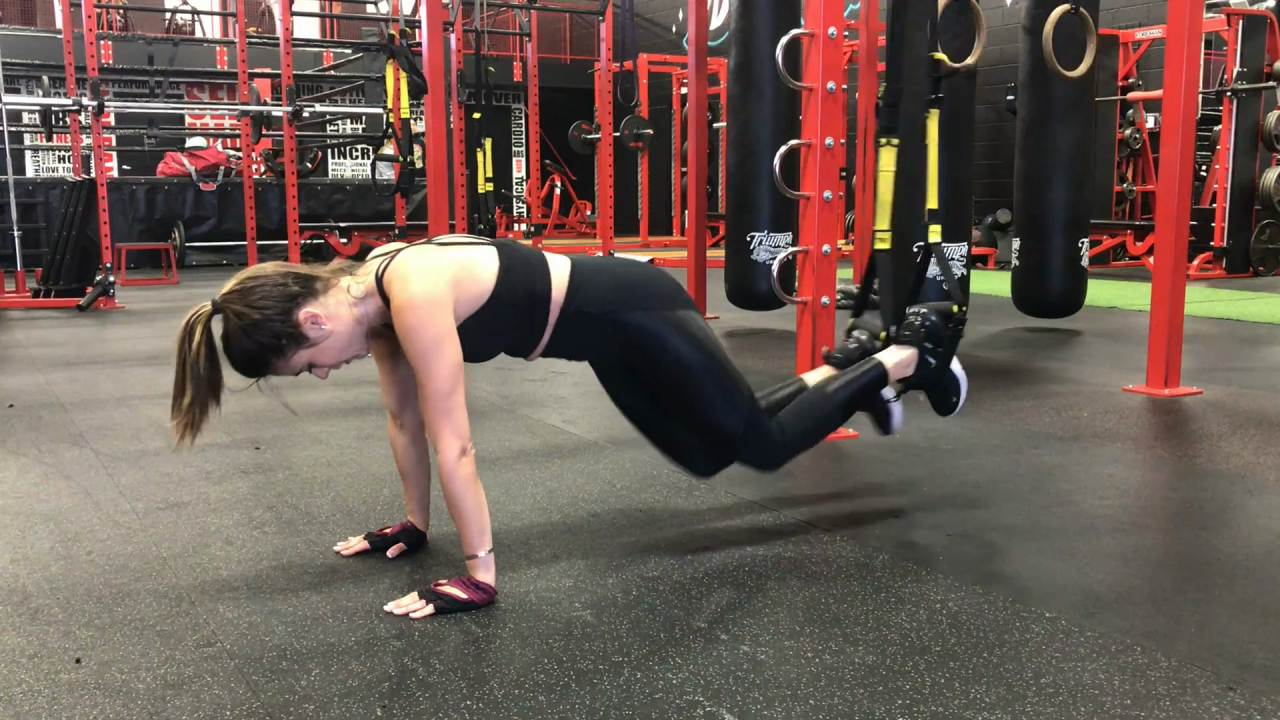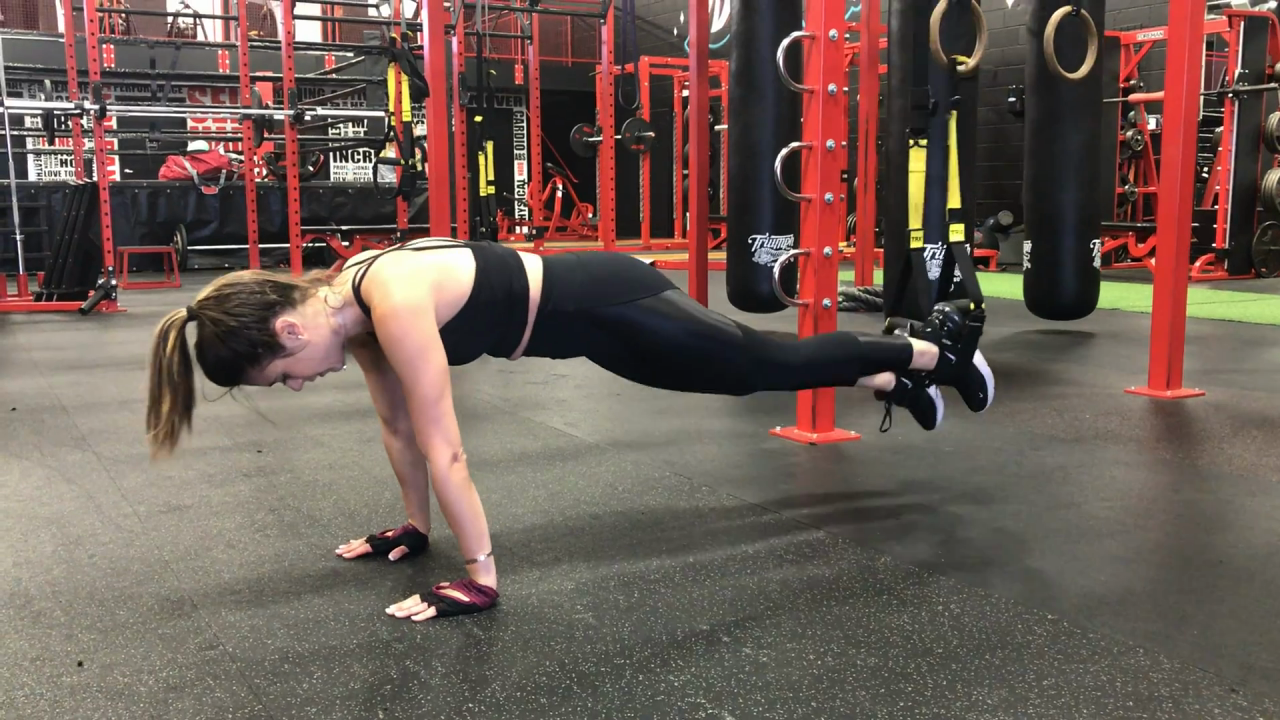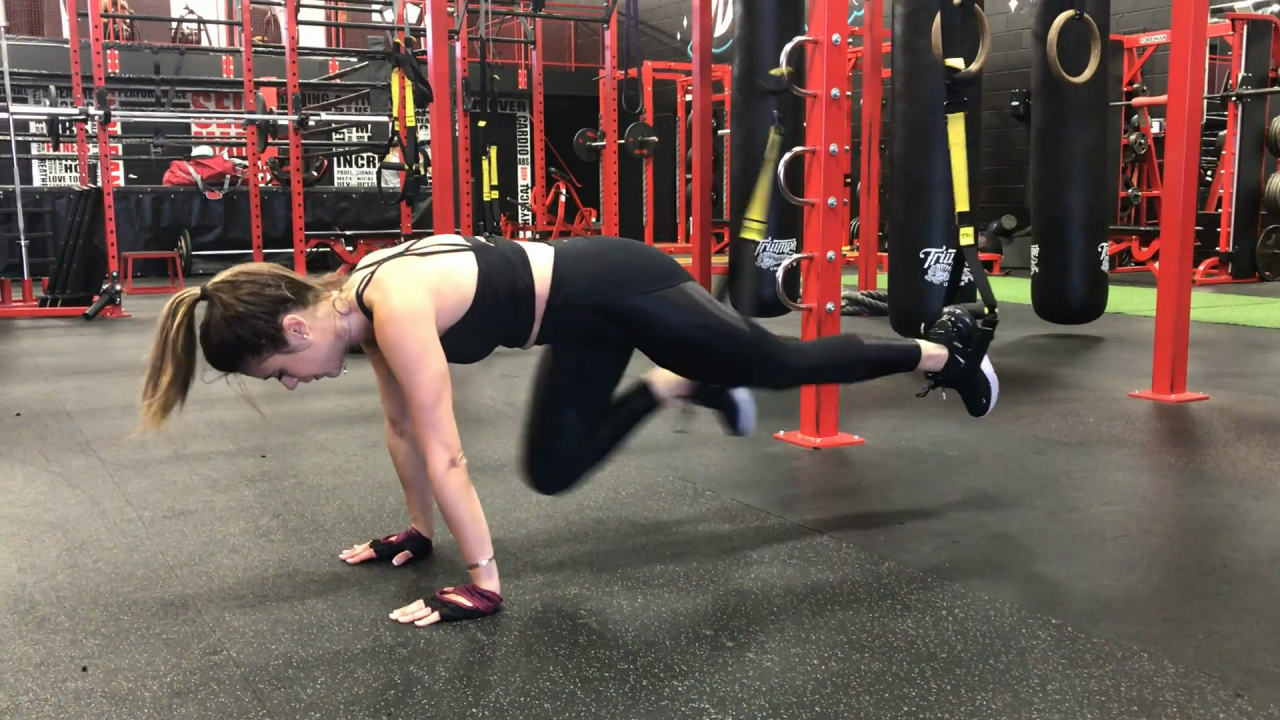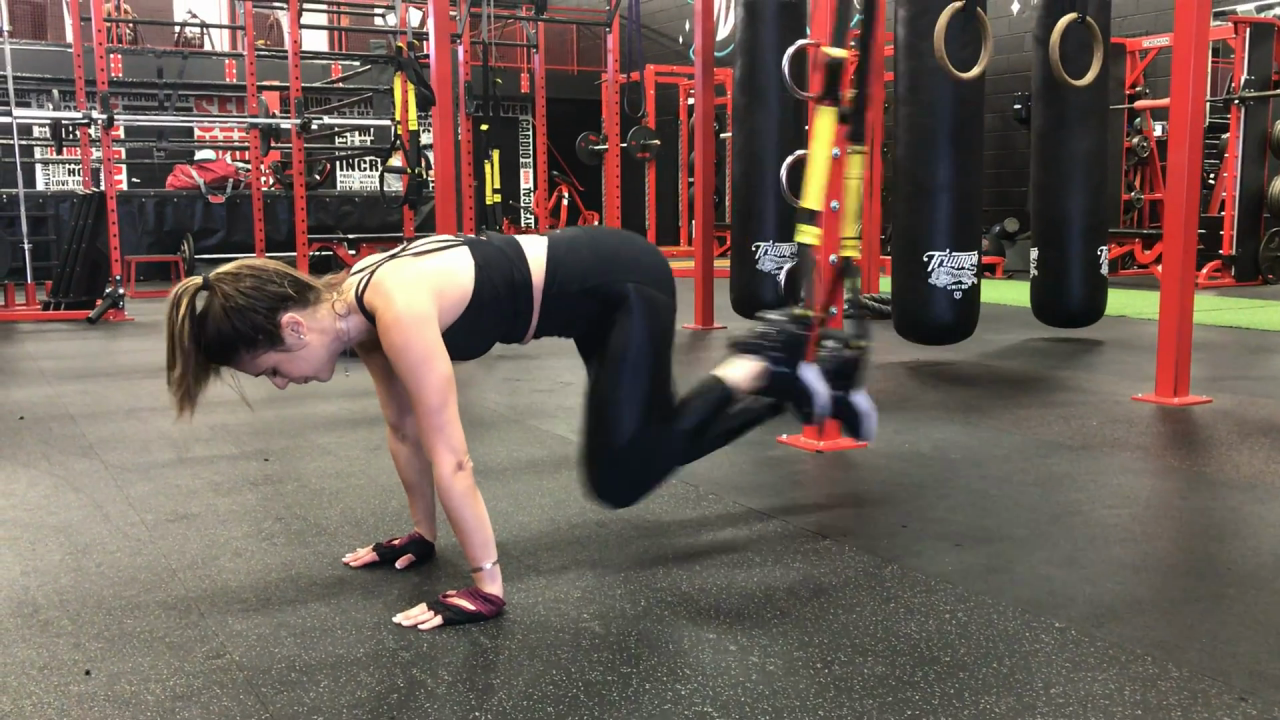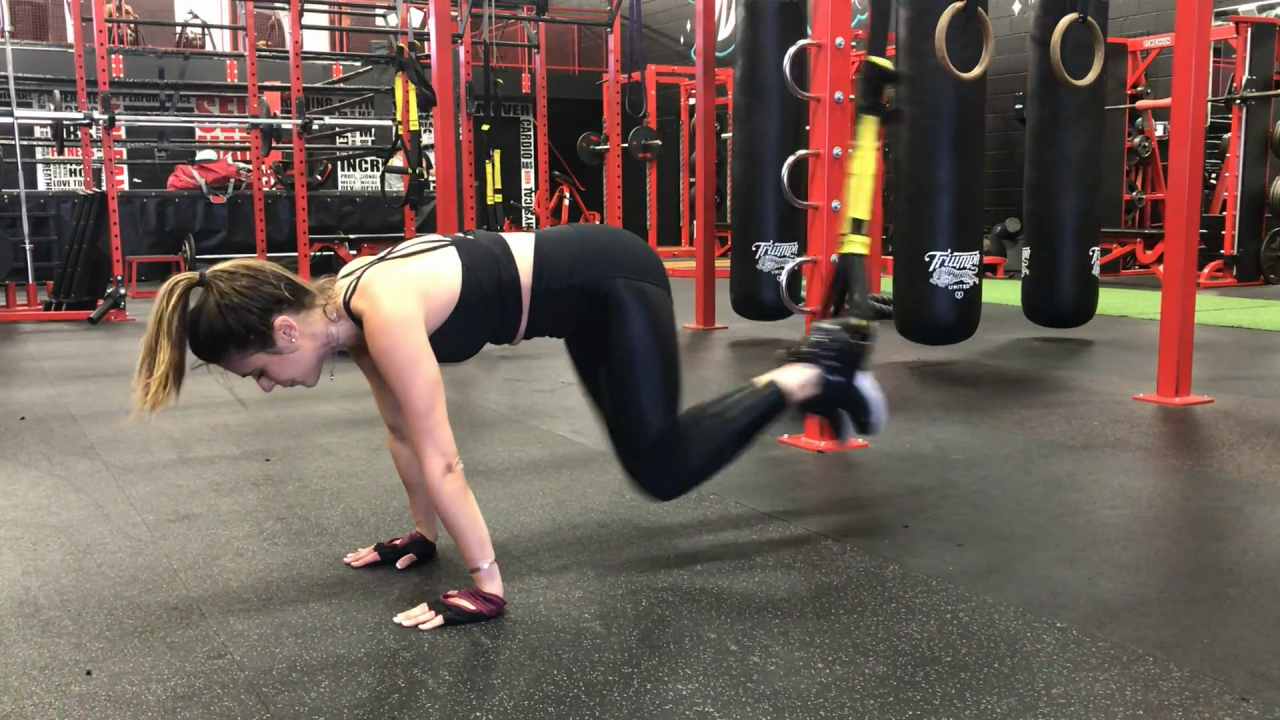
dt=0.3s
person 1, frame 1
left shoulder: (412, 294)
right shoulder: (368, 296)
left elbow: (451, 441)
right elbow: (404, 419)
left wrist: (481, 573)
right wrist: (413, 523)
left hip: (633, 313)
right hip: (605, 334)
left knee: (761, 441)
right knee: (710, 459)
left ankle: (911, 357)
right ankle: (841, 371)
person 1, frame 2
left shoulder: (391, 302)
right shoulder: (350, 305)
left elbow: (442, 446)
right elbow: (397, 425)
left wrist: (482, 575)
right wrist: (414, 526)
left hip: (610, 307)
right hip: (586, 315)
left knee: (775, 363)
right knee: (755, 375)
left ankle: (936, 350)
right ankle: (898, 386)
person 1, frame 3
left shoulder: (394, 310)
right shoulder: (359, 301)
left elbow: (443, 455)
right elbow: (402, 428)
left wrist: (483, 580)
right wrist: (418, 530)
left hip: (620, 289)
right hip: (585, 302)
left knee: (784, 364)
right knee: (551, 470)
left ankle: (946, 351)
right ankle: (683, 385)
person 1, frame 4
left shoulder: (397, 310)
right shoulder: (349, 305)
left elbow: (449, 455)
right elbow: (404, 429)
left wrist: (487, 584)
right wrist: (422, 532)
left hip: (619, 281)
right hip: (581, 287)
left knee: (619, 481)
right knee: (637, 446)
left ankle: (758, 366)
right ankle: (822, 375)
person 1, frame 5
left shoulder: (384, 314)
right shoulder: (340, 308)
left elbow: (439, 459)
right elbow: (401, 430)
left wrist: (486, 585)
right wrist: (427, 534)
left hip: (610, 279)
right hip: (571, 288)
left knee: (666, 471)
right knee: (660, 434)
left ankle: (815, 371)
right ankle: (814, 379)
